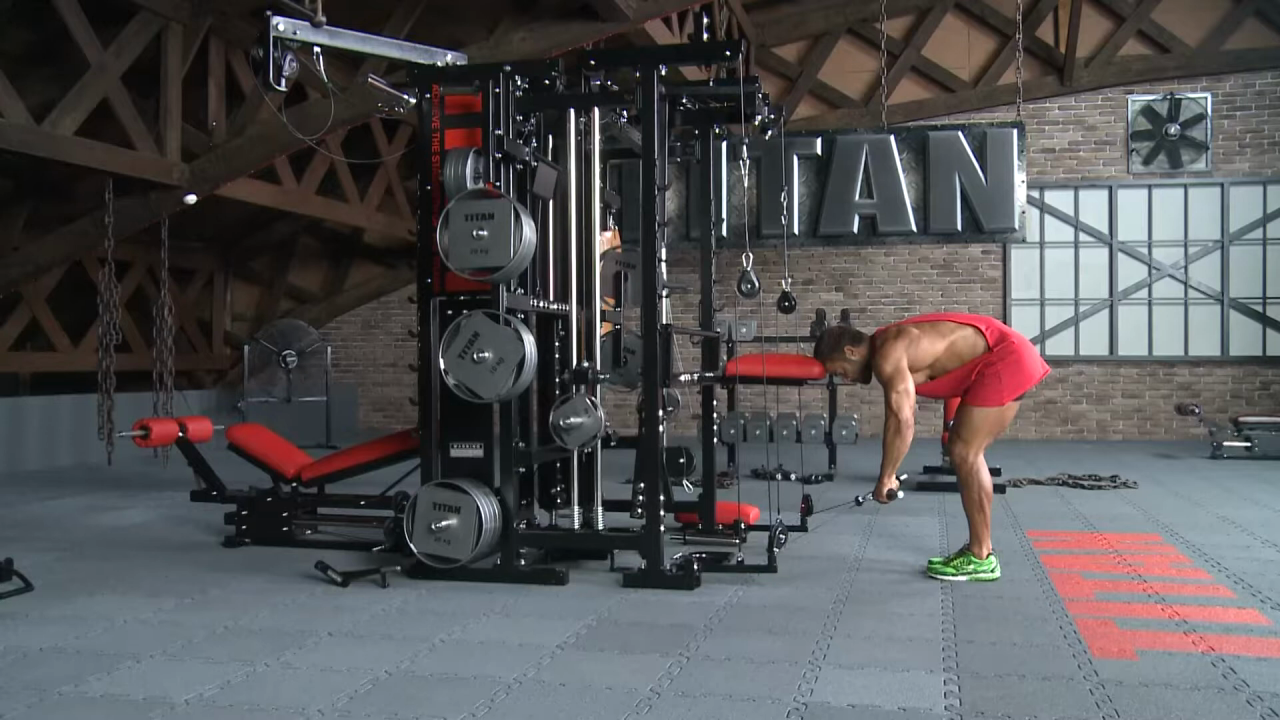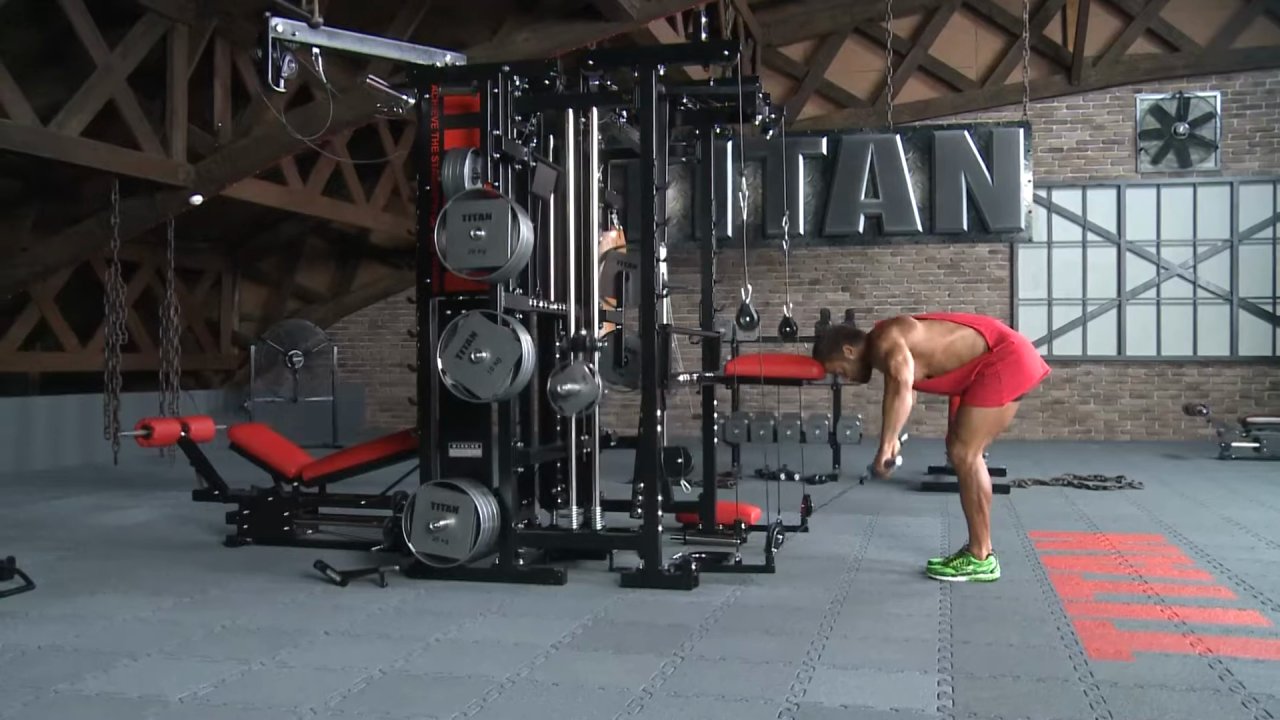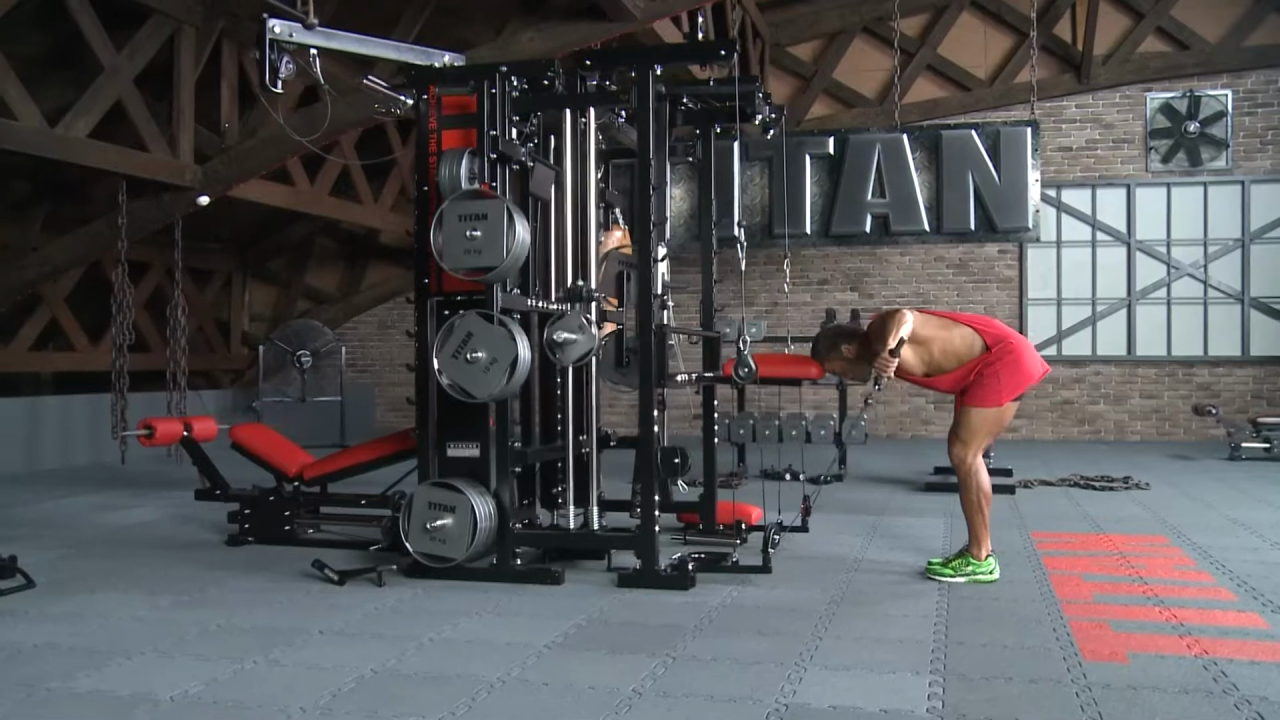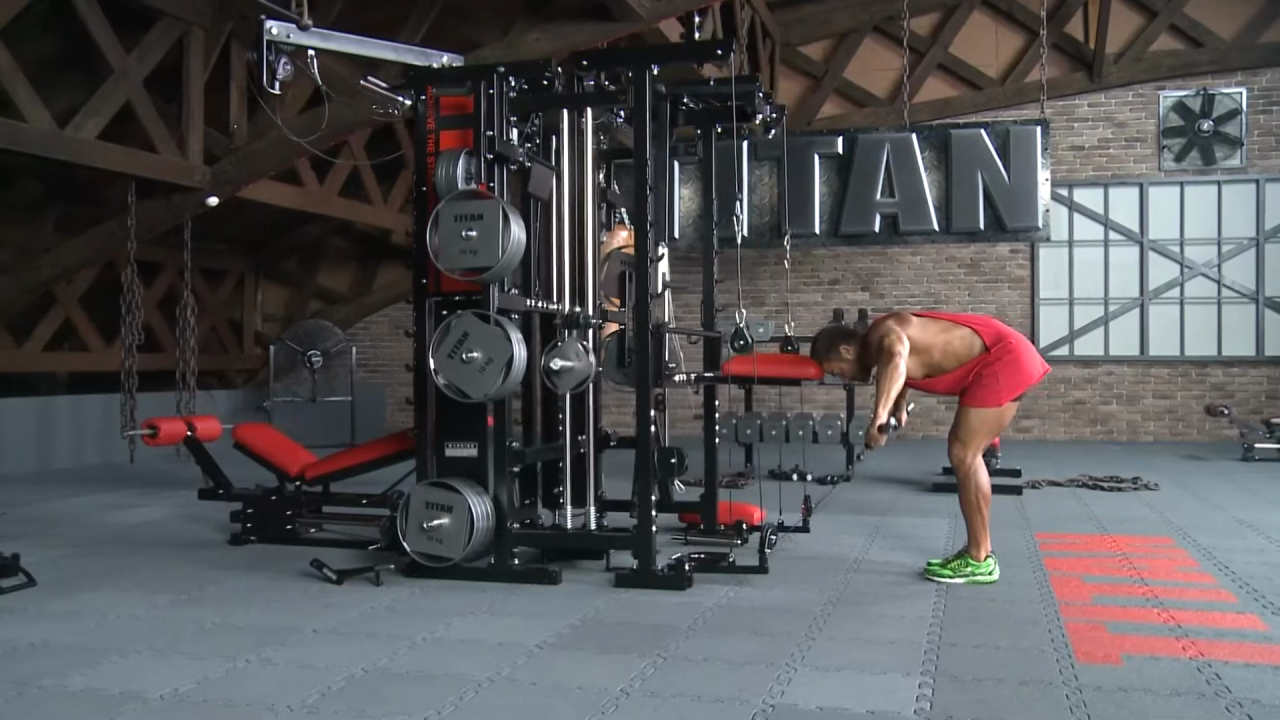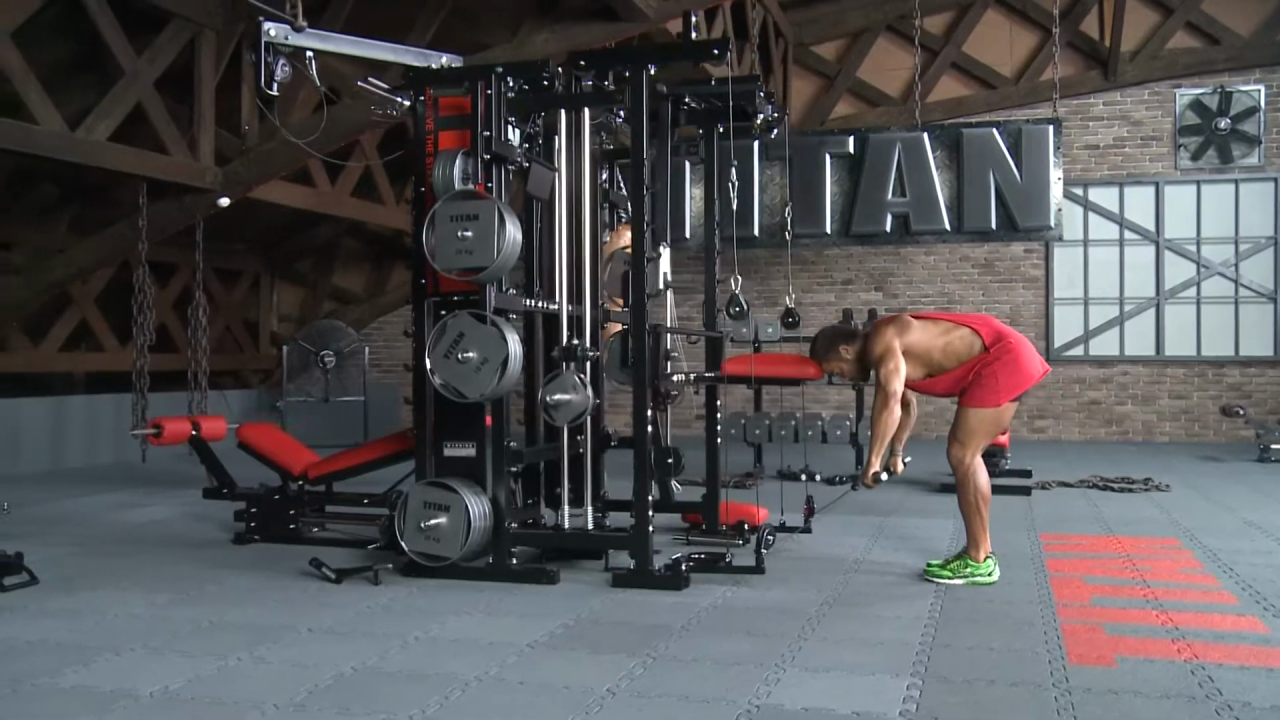
dt=0.4s
person 1, frame 1
left shoulder: (886, 355)
right shoulder: (889, 346)
left elbow: (902, 421)
right elbow: (902, 413)
left wrist: (886, 478)
right wrist: (891, 473)
left hip: (1005, 360)
right hip: (1004, 357)
left knee: (965, 455)
right knee: (965, 453)
left ankle: (981, 559)
right ankle: (980, 550)
person 1, frame 2
left shoulder: (883, 341)
right shoulder: (887, 344)
left elbow: (901, 382)
right elbow: (904, 388)
left wrist: (885, 448)
right wrist: (894, 438)
left hip: (1004, 360)
right hip: (1003, 357)
left knee: (964, 455)
right knee: (964, 452)
left ankle: (981, 559)
right ankle: (980, 550)
person 1, frame 3
left shoulder: (879, 332)
right shoulder: (881, 337)
left elbow: (901, 316)
left wrist: (886, 351)
left hip: (1004, 361)
right hip: (1003, 357)
left knee: (964, 456)
right knee: (965, 453)
left ankle: (980, 560)
right ankle: (979, 551)
person 1, frame 4
left shoulder: (879, 336)
right shoulder: (881, 341)
left elbow: (896, 358)
right elbow: (905, 370)
left wrist: (878, 418)
right wrist: (899, 410)
left hip: (1003, 360)
right hip: (1005, 356)
left knee: (963, 456)
right knee: (966, 454)
left ankle: (979, 561)
right ankle: (980, 552)
person 1, frame 5
left shoulder: (880, 343)
right shoulder: (890, 350)
left elbow: (889, 400)
right elbow: (905, 402)
left wrist: (873, 461)
right wrist: (896, 453)
left hip: (1002, 360)
right hip: (1005, 355)
left knee: (962, 456)
right knee: (966, 455)
left ankle: (979, 562)
right ankle: (980, 553)
